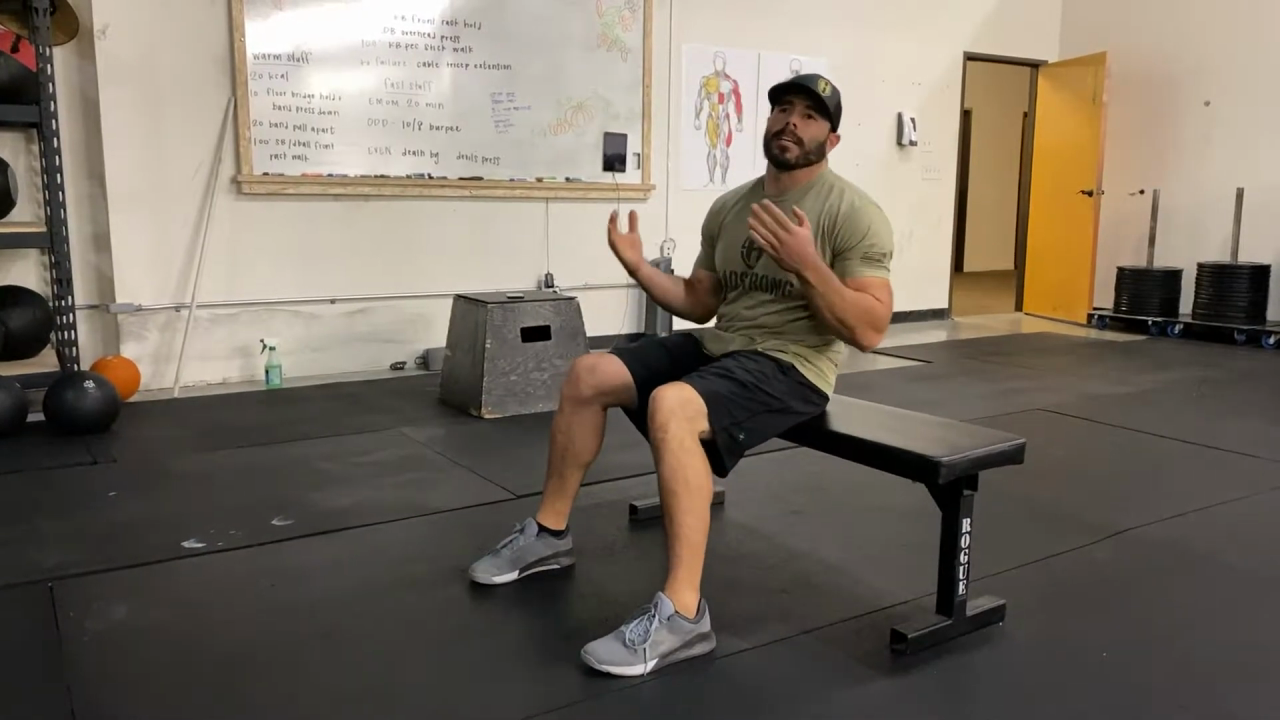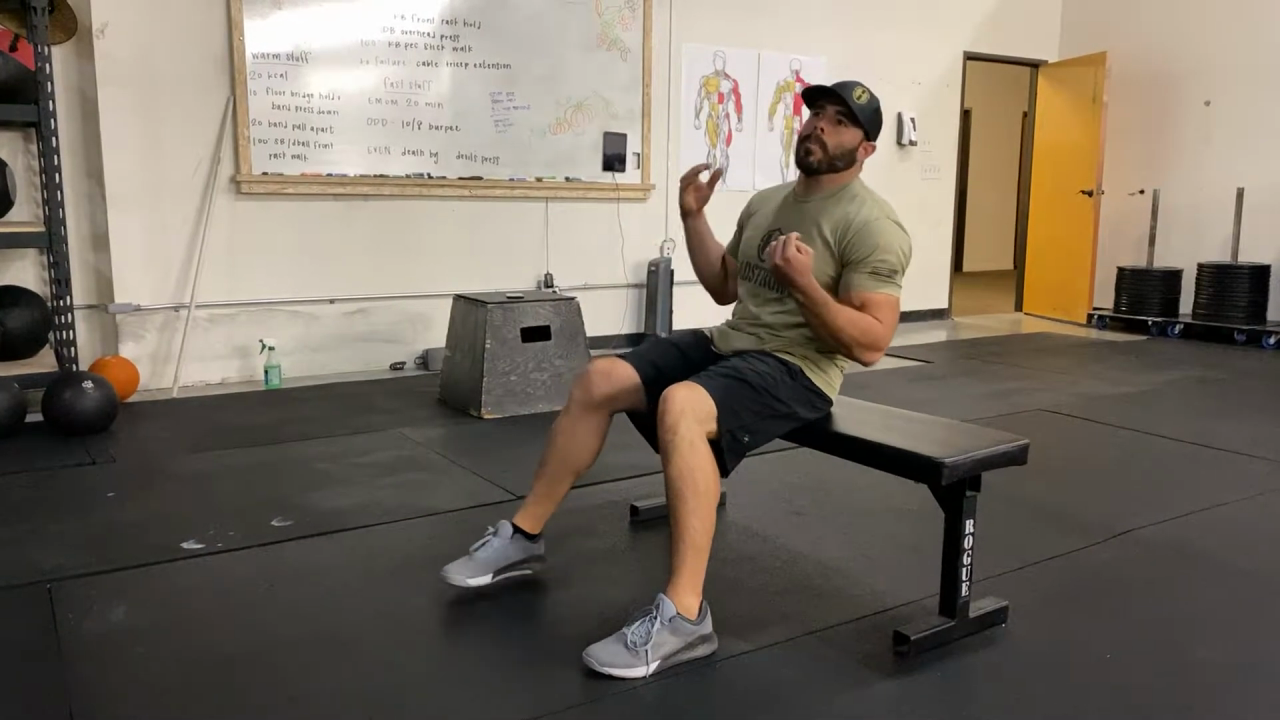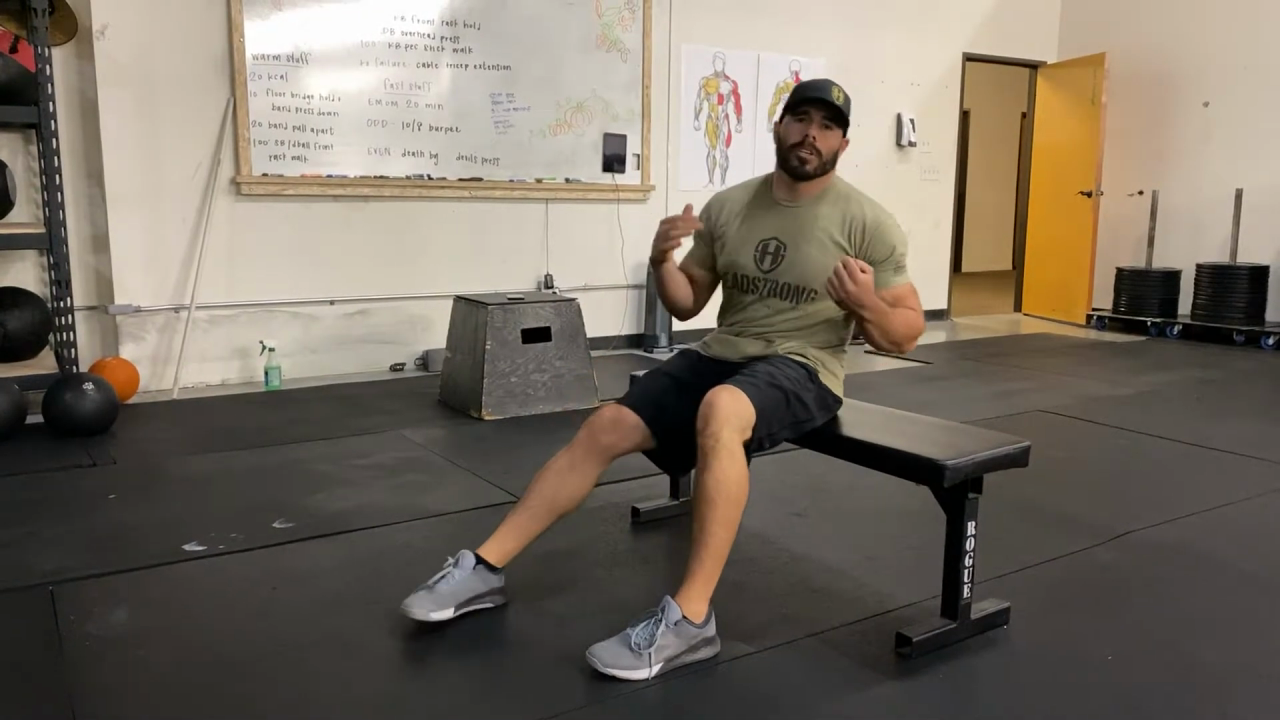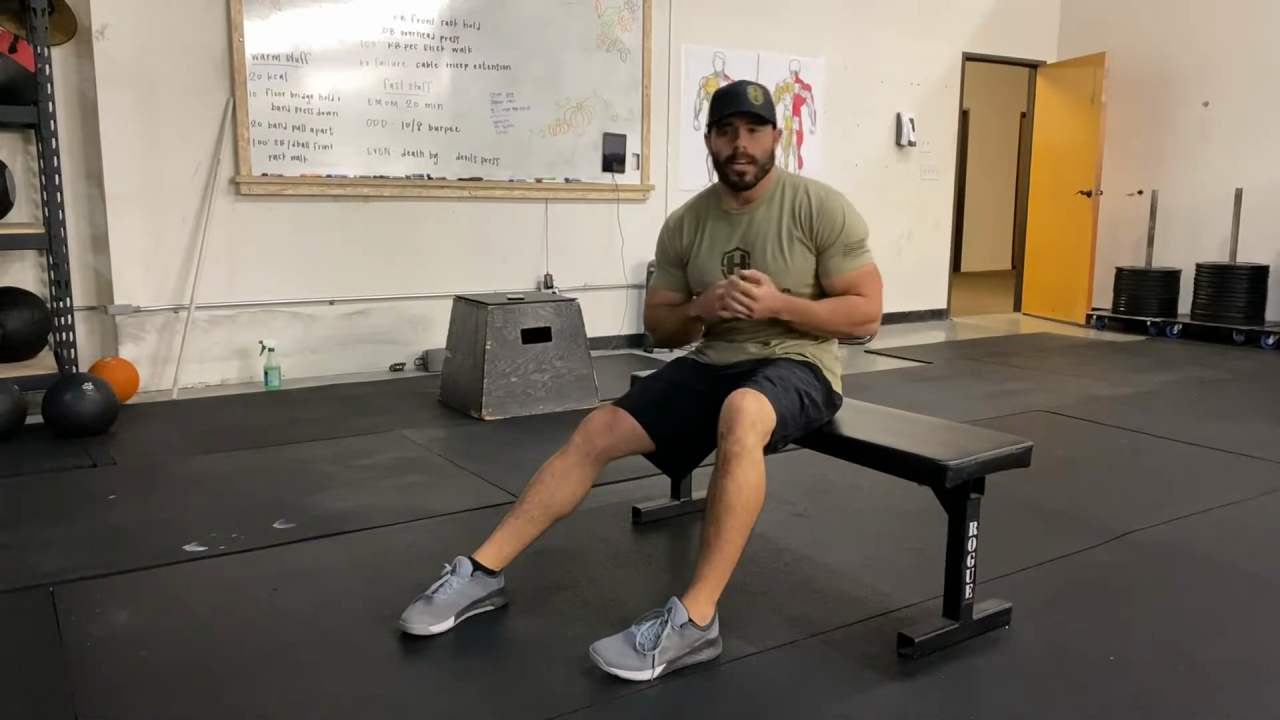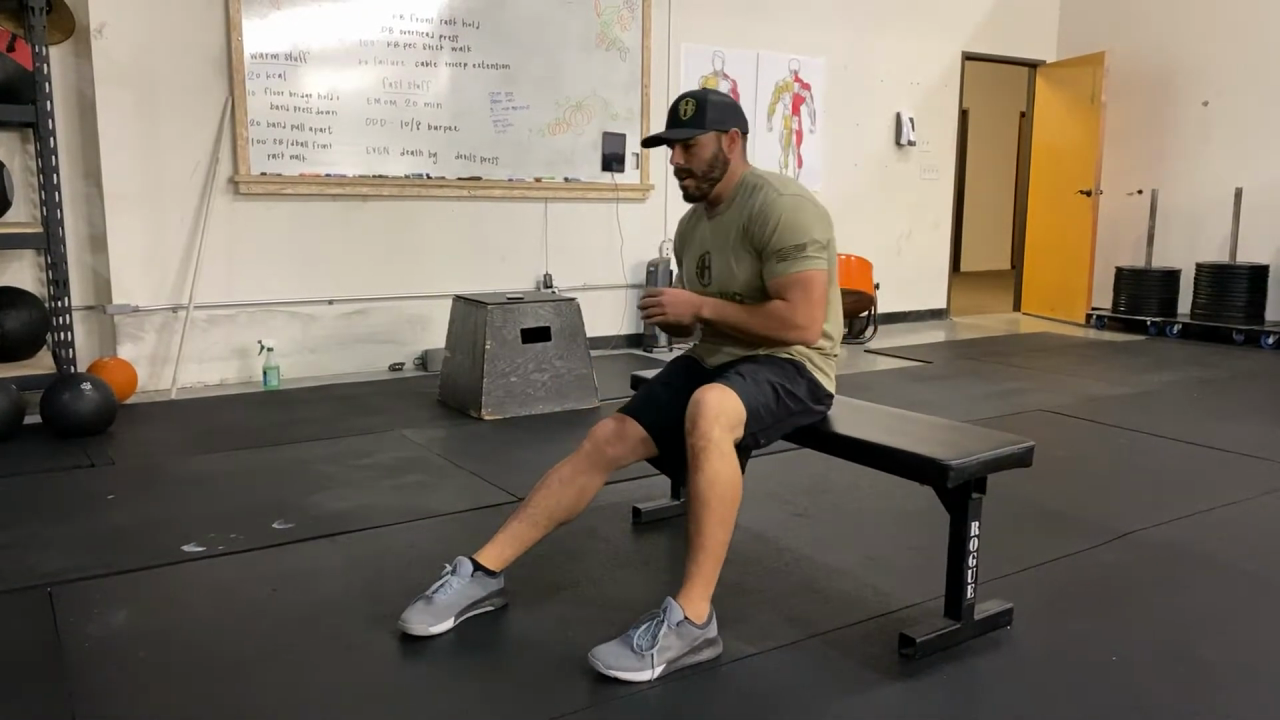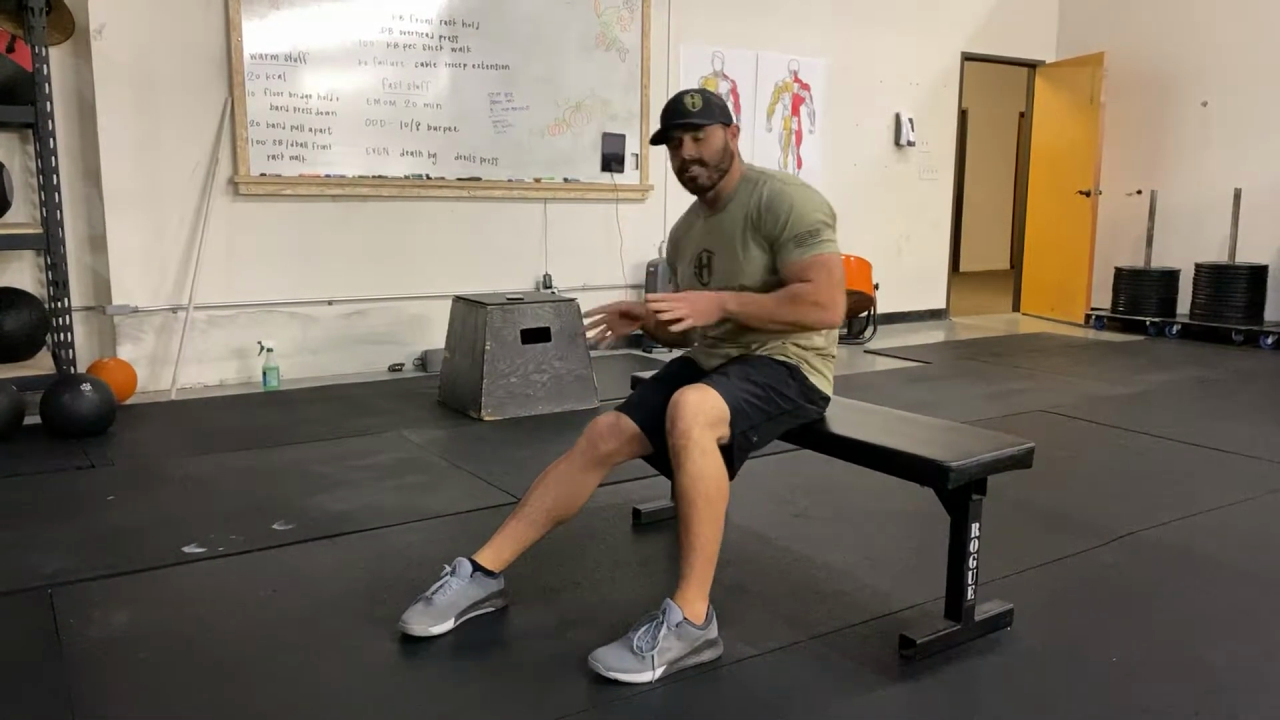
dt=0.5s
person 1, frame 1
left shoulder: (852, 214)
right shoulder: (730, 206)
left elbow: (868, 330)
right elbow: (700, 304)
left wrist: (806, 264)
right wrist: (637, 266)
left hip: (789, 366)
right hip: (720, 345)
left knee: (670, 407)
right knee: (587, 375)
left ankle: (682, 613)
right ankle: (549, 533)
person 1, frame 2
left shoulder: (871, 224)
right shoulder: (766, 202)
left elbow: (869, 345)
right elbow: (724, 287)
left wrist: (803, 283)
right wrist: (692, 217)
left hip: (796, 369)
right hip: (729, 343)
left knee: (679, 407)
right knee: (599, 380)
left ankle: (683, 614)
right ankle: (523, 536)
person 1, frame 3
left shoulder: (867, 223)
right shoulder: (729, 206)
left elbow: (905, 331)
right elbow: (684, 307)
left wrist: (866, 305)
right wrist: (661, 262)
left hip: (801, 368)
right hip: (720, 355)
left knee: (720, 411)
right knee: (604, 429)
left ankle: (689, 618)
right ankle: (484, 568)
person 1, frame 4
left shoulder: (822, 208)
right shoulder: (685, 224)
left elbow: (867, 313)
right elbow: (660, 326)
left wrist: (779, 305)
right wrist: (702, 309)
left hip: (795, 365)
right hip: (712, 361)
left knee: (740, 416)
right knee: (597, 432)
left ankle: (693, 619)
right ankle: (481, 573)
person 1, frame 5
left shoulder: (781, 207)
right shoulder: (693, 224)
left elbow: (801, 324)
left wrist: (699, 308)
right wrist: (670, 310)
left hip: (791, 366)
right hip: (716, 362)
left knee: (708, 410)
right knee: (606, 440)
left ankle: (691, 618)
right ankle: (480, 573)
person 1, frame 6
left shoulder: (785, 200)
right shoulder: (687, 227)
left elbow: (824, 307)
left wrist: (719, 302)
right wrist: (646, 318)
left hip: (787, 367)
right hip: (714, 361)
left knee: (689, 409)
right knee: (601, 436)
left ankle: (690, 619)
right ankle: (480, 574)
